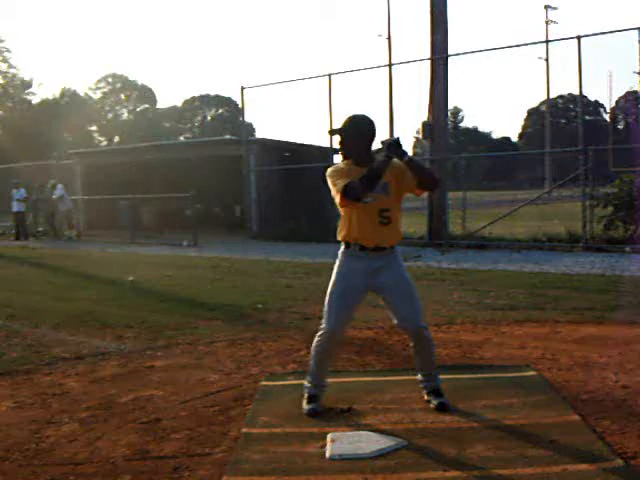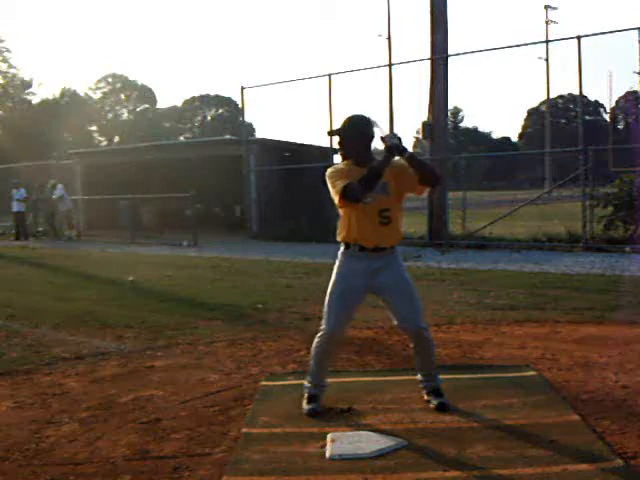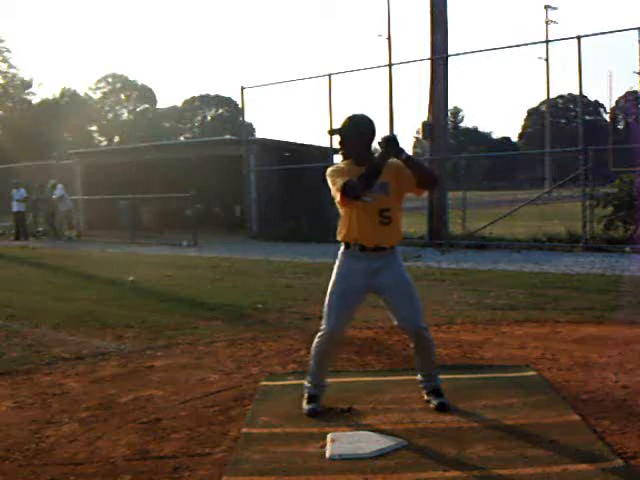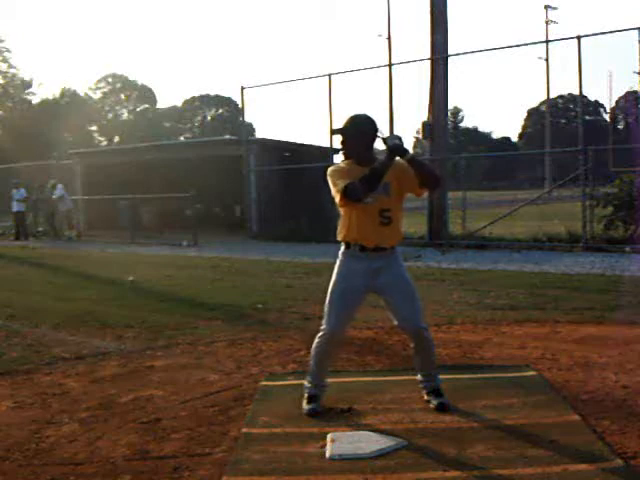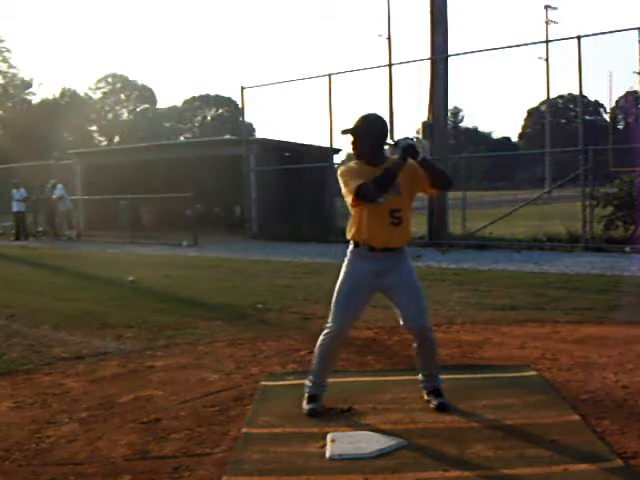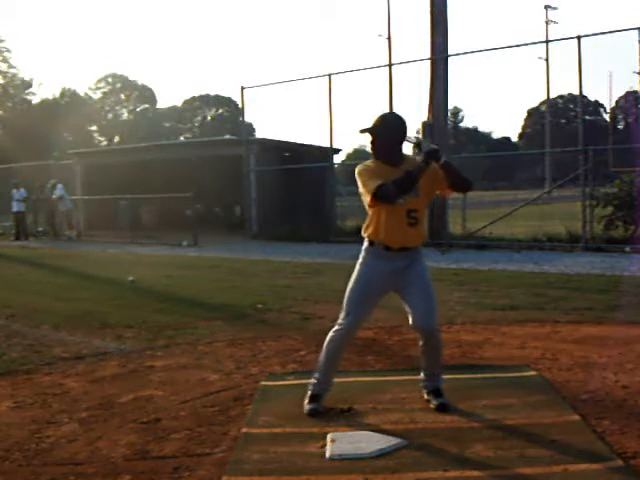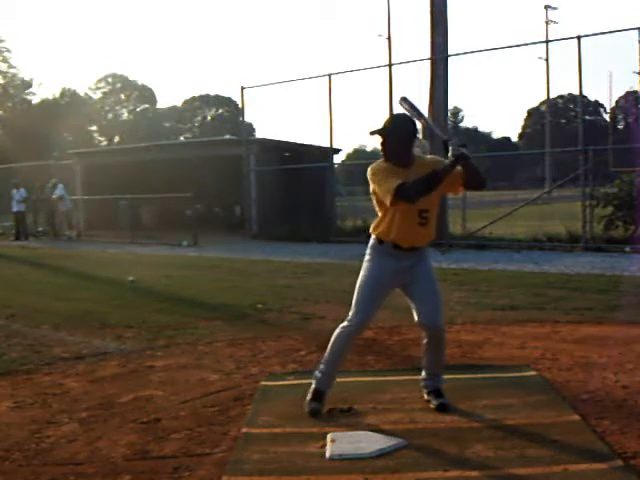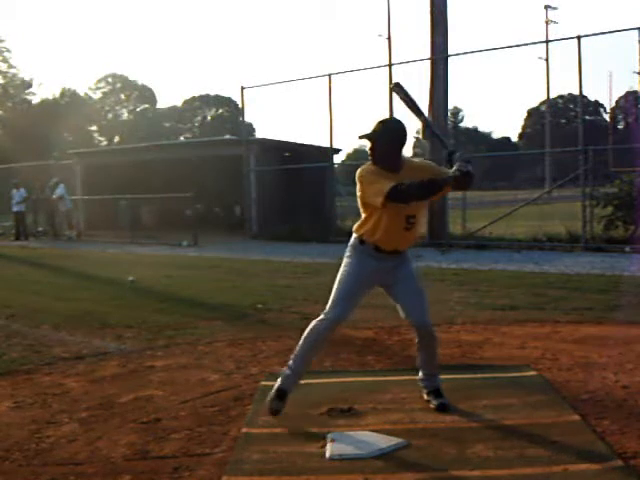
dt=0.3s
person 1, frame 1
left shoulder: (396, 170)
right shoulder: (337, 172)
left elbow: (432, 183)
right elbow: (357, 192)
left wrist: (401, 155)
right wrist: (385, 158)
left hip: (389, 260)
right hip: (353, 260)
left knee: (417, 327)
right knee: (330, 329)
left ankle: (431, 386)
right ankle: (313, 390)
person 1, frame 2
left shoulder: (396, 170)
right shoulder: (336, 173)
left elbow: (433, 179)
right elbow: (356, 194)
left wrist: (403, 152)
right wrist: (386, 158)
left hip: (388, 260)
right hip: (352, 261)
left knee: (417, 328)
right knee: (330, 330)
left ankle: (430, 386)
right ankle: (313, 390)
person 1, frame 3
left shoulder: (395, 170)
right shoulder: (337, 172)
left elbow: (431, 182)
right elbow: (355, 190)
left wrist: (399, 154)
right wrist: (383, 156)
left hip: (389, 260)
right hip: (352, 261)
left knee: (417, 327)
right knee: (330, 330)
left ankle: (431, 386)
right ankle: (313, 390)
person 1, frame 4
left shoulder: (397, 170)
right shoulder: (337, 172)
left elbow: (434, 183)
right elbow: (357, 193)
left wrist: (404, 154)
right wrist: (387, 159)
left hip: (389, 260)
right hip: (353, 261)
left knee: (416, 328)
right knee: (331, 330)
left ankle: (431, 386)
right ankle: (313, 390)
person 1, frame 5
left shoulder: (409, 169)
right shoulder: (348, 171)
left elbow: (445, 184)
right elbow: (370, 194)
left wrist: (418, 158)
right wrist: (401, 161)
left hip: (397, 260)
right hip: (361, 259)
left knee: (420, 327)
right knee: (336, 329)
left ankle: (431, 386)
right ankle: (314, 389)
person 1, frame 6
left shoulder: (426, 169)
right shoulder: (366, 170)
left elbow: (464, 186)
right elbow: (388, 195)
left wrist: (440, 162)
right wrist: (423, 166)
left hip: (411, 259)
right hip: (376, 258)
left knee: (428, 326)
right knee: (346, 326)
left ankle: (432, 385)
right ankle: (318, 388)
person 1, frame 7
left shoulder: (432, 165)
right shoulder: (378, 171)
left elbow: (478, 183)
right elbow: (409, 194)
left wrist: (465, 163)
right wrist: (450, 166)
left hip: (417, 258)
right hip: (383, 255)
left knee: (434, 325)
right knee: (356, 322)
left ankle: (432, 385)
right ankle: (320, 384)
person 1, frame 8
left shoulder: (420, 168)
right shoulder: (366, 174)
left elbow: (462, 184)
right elbow: (403, 195)
left wrist: (460, 174)
right wrist: (448, 177)
left hip: (398, 259)
right hip: (364, 255)
left knee: (423, 324)
right knee: (331, 318)
left ankle: (430, 385)
right ankle: (287, 381)
